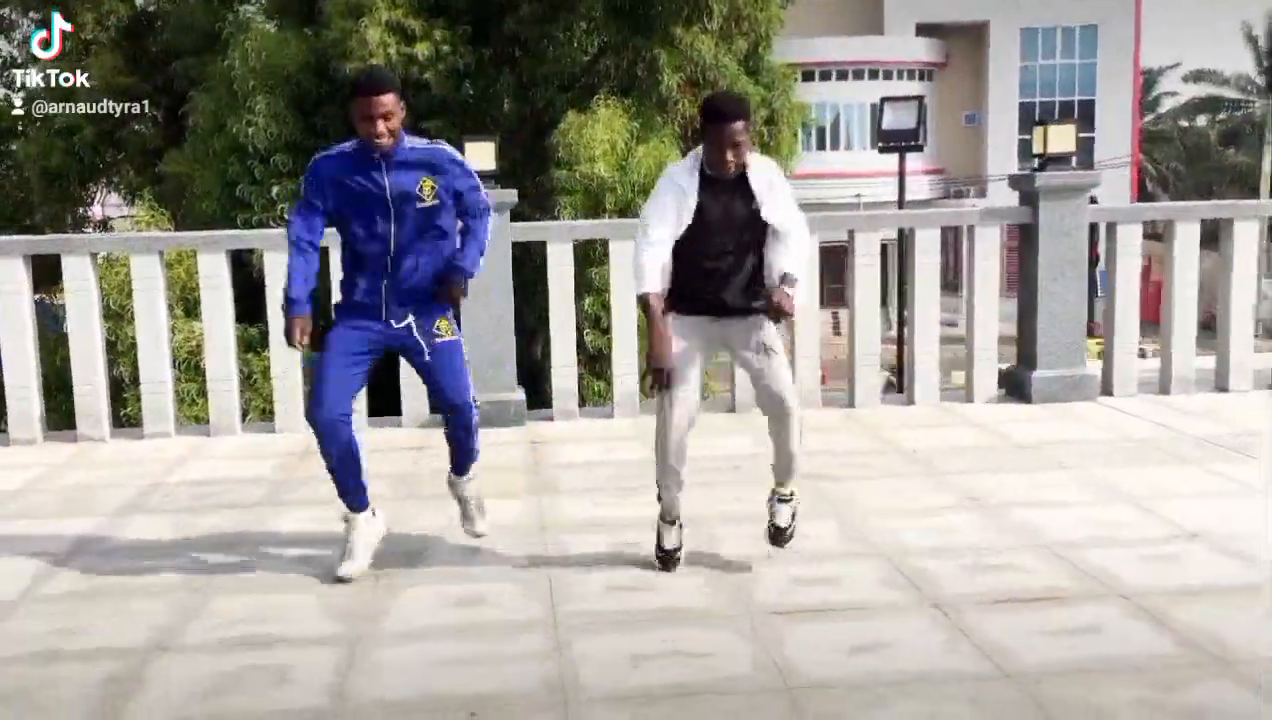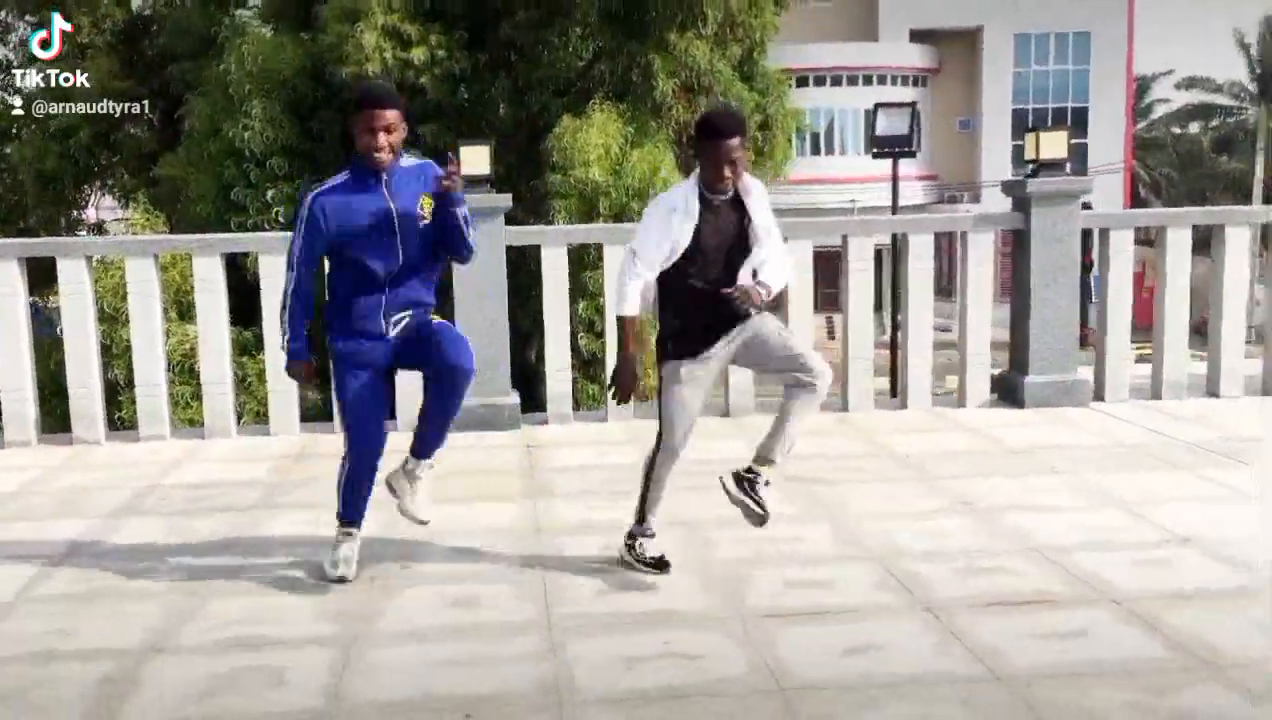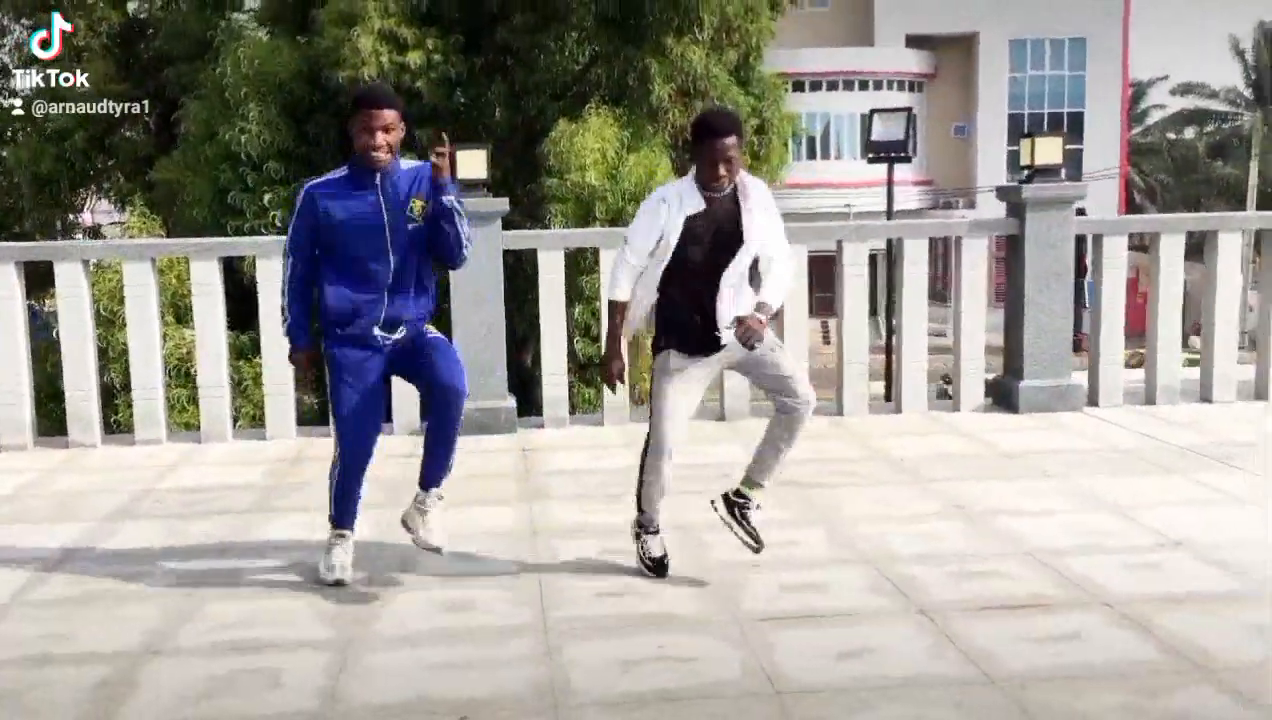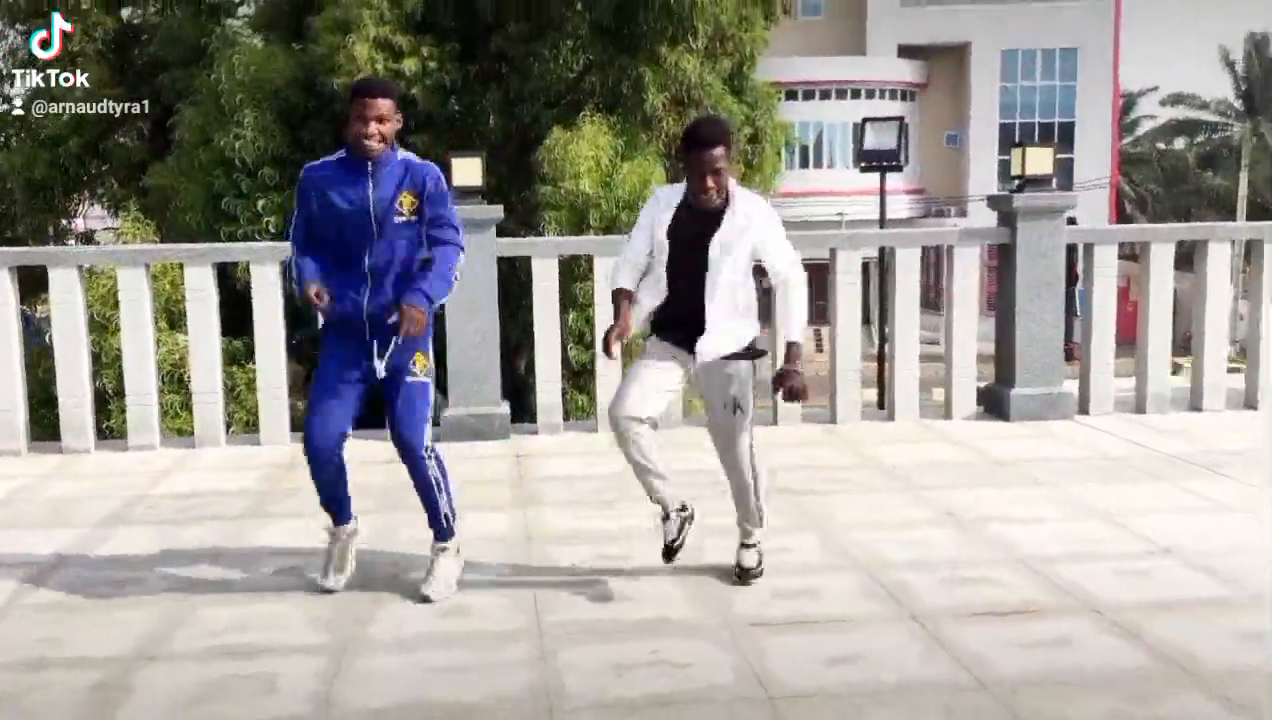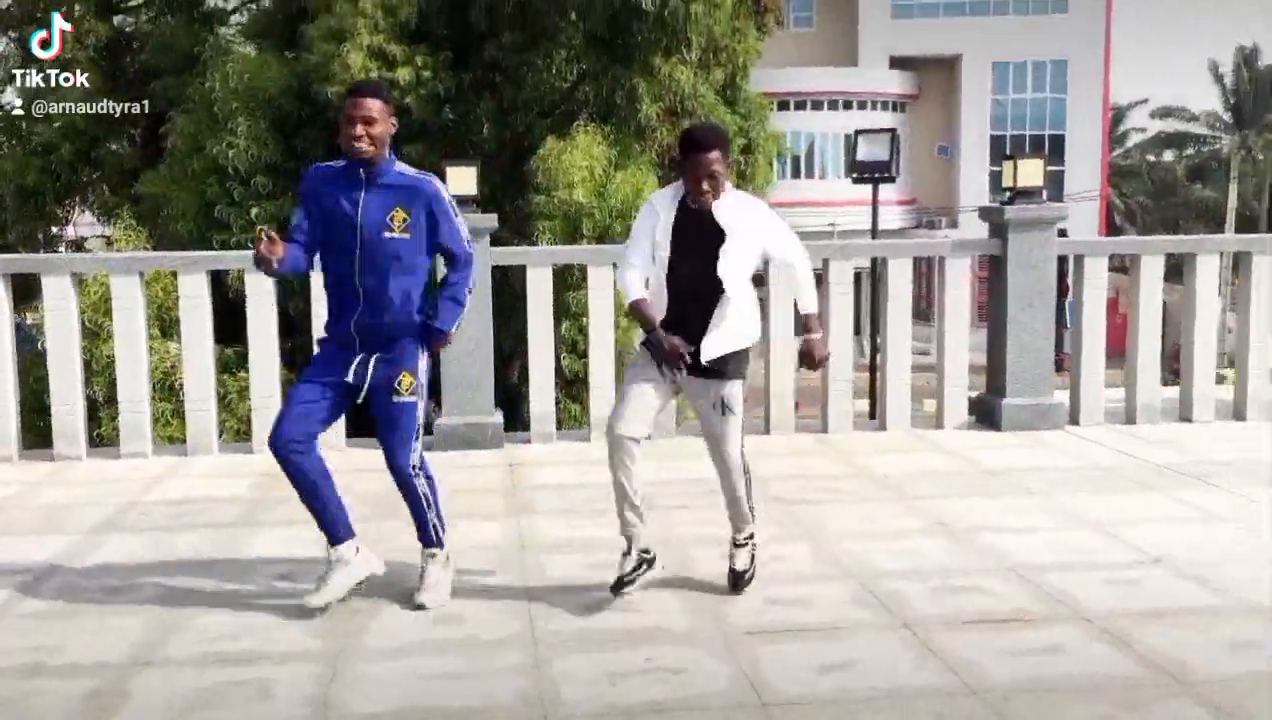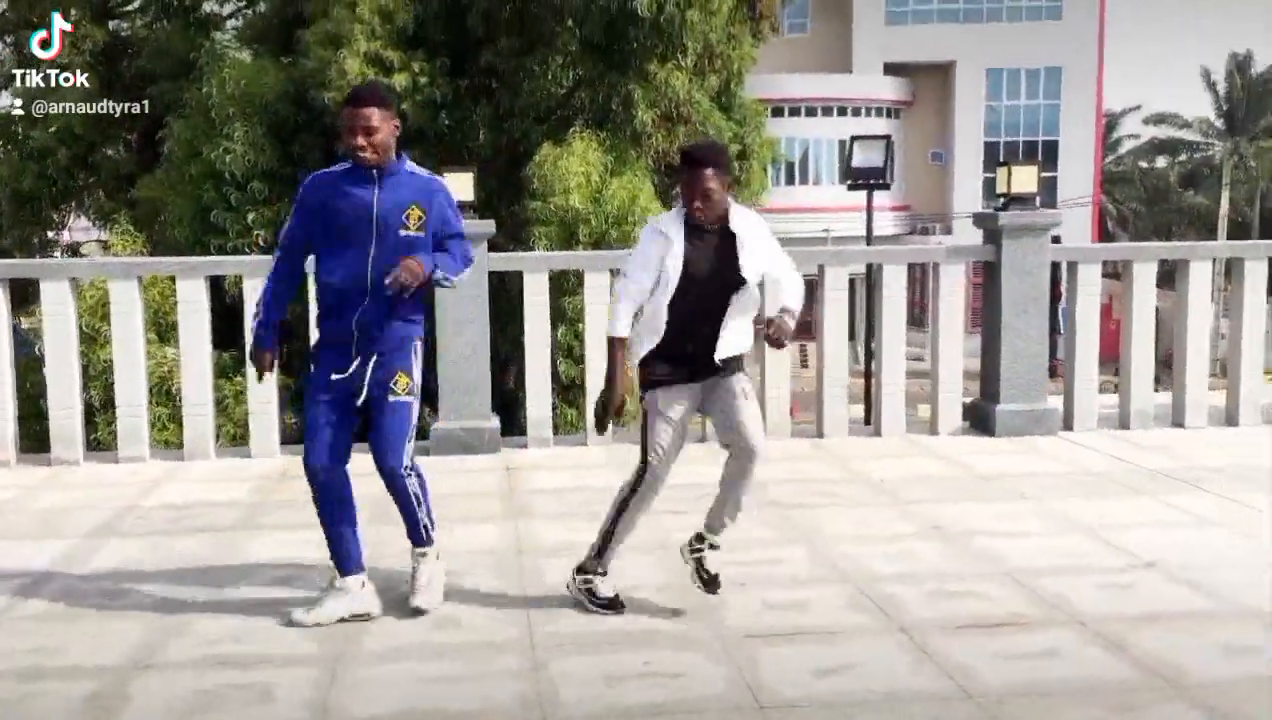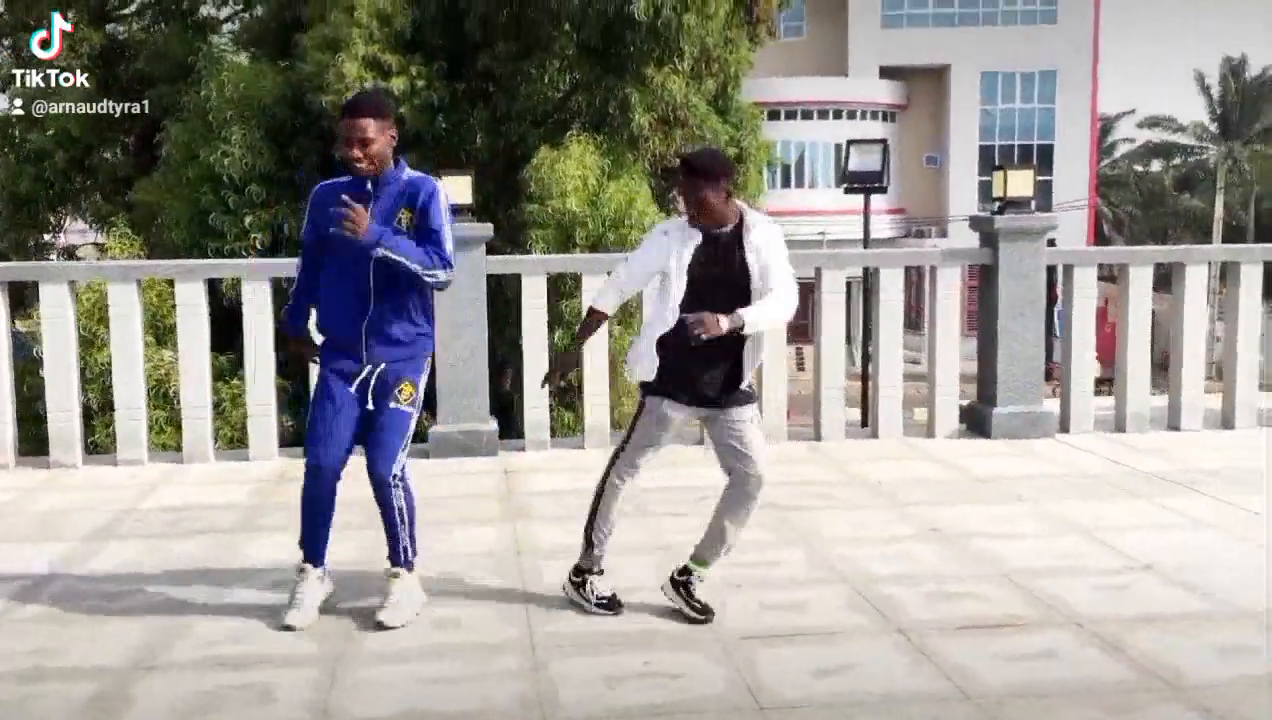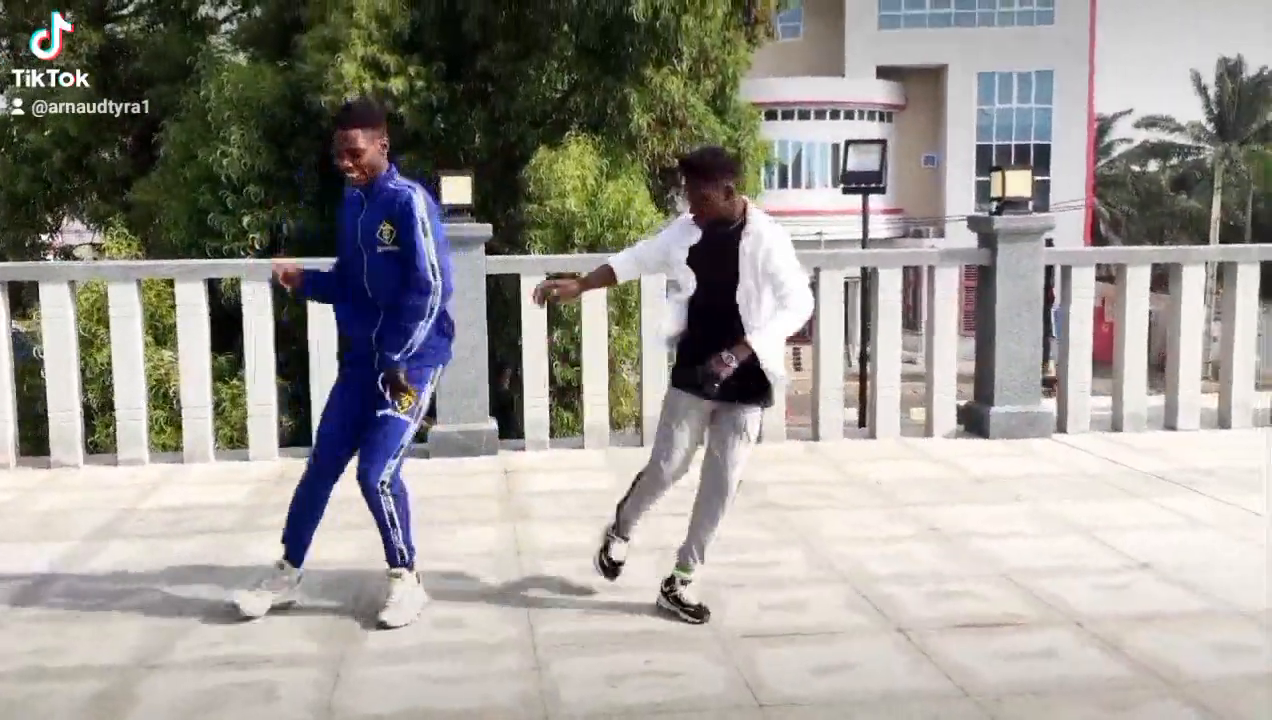
dt=0.1s
person 1, frame 1
left shoulder: (439, 158)
right shoulder: (328, 169)
left elbow: (478, 211)
right elbow: (303, 238)
left wrist: (463, 269)
right wrist: (297, 306)
left hip: (425, 305)
right hip: (360, 315)
left knee: (458, 403)
right knee: (327, 415)
left ankle: (462, 480)
right ankle: (362, 519)
person 1, frame 2
left shoulder: (427, 177)
right shoulder: (325, 201)
left elbow: (462, 253)
right elbow: (301, 272)
left wrist: (454, 203)
right wrist: (297, 350)
left hip: (415, 320)
right hip: (355, 336)
left knee: (457, 360)
right knee: (365, 445)
left ankle: (415, 467)
right ankle: (348, 534)
person 1, frame 3
left shoulder: (425, 179)
right shoulder: (320, 194)
left elbow: (455, 253)
right elbow: (297, 263)
left wrist: (443, 191)
right wrist: (299, 337)
left hip: (411, 326)
right hip: (349, 338)
left knee: (450, 388)
right knee: (353, 445)
left ankle: (427, 500)
right ankle: (341, 534)
person 1, frame 4
left shoulder: (423, 175)
right shoulder: (317, 179)
left elbow: (449, 247)
right elbow: (304, 248)
left wrist: (423, 300)
right wrist: (307, 280)
left hip: (404, 332)
right hip: (344, 337)
left knee: (414, 443)
right knee: (320, 439)
left ankle: (446, 549)
right ankle: (342, 528)
person 1, frame 5
left shoulder: (423, 190)
right shoulder: (319, 181)
left elbow: (460, 257)
right elbow: (302, 253)
left wrist: (444, 321)
right wrist: (276, 257)
left hip: (401, 348)
right hip: (340, 346)
left knee: (402, 459)
right knee: (288, 440)
left ankle: (436, 557)
right ankle: (348, 553)
person 1, frame 6
left shoulder: (429, 189)
right shoulder: (320, 188)
left elbow: (460, 251)
right elbow: (290, 258)
left wrist: (429, 266)
right wrist: (265, 332)
left hip: (394, 347)
right hip: (334, 349)
left knee: (393, 460)
right knee: (321, 465)
left ankle: (426, 556)
right ankle: (352, 585)
person 1, frame 7
left shoulder: (424, 192)
right shoulder: (325, 196)
left elbow: (441, 270)
right elbow: (309, 266)
left wrist: (375, 238)
right wrist: (294, 327)
left hip: (400, 352)
right hip: (341, 356)
left knee: (385, 468)
right knee: (321, 464)
left ankle: (402, 577)
person 1, frame 8
left shoulder: (409, 202)
right shoulder: (350, 204)
left elbow: (433, 288)
left wrist: (400, 360)
right wrist: (306, 281)
left hip: (412, 360)
right hip: (361, 361)
left knee: (376, 472)
right knee: (322, 468)
left ankle: (404, 580)
person 2, frame 1
left shoulder: (766, 175)
right shoulder: (676, 181)
left elbow: (795, 233)
right elbow: (649, 256)
left wrist: (787, 284)
right wrist: (658, 335)
left hip: (749, 308)
right hip: (688, 315)
left knee: (782, 403)
right knee: (674, 422)
left ankle: (783, 492)
right ankle: (670, 519)
person 2, frame 2
left shoulder: (754, 196)
right shoulder: (670, 208)
left elbow: (775, 257)
right elbow: (633, 278)
left wrist: (760, 291)
right wrist: (627, 359)
left hip: (743, 324)
right hip: (687, 340)
left knee: (815, 373)
right knee: (671, 442)
left ankle: (756, 474)
right ankle: (639, 536)
person 2, frame 3
left shoulder: (758, 198)
right shoulder: (665, 202)
left elbow: (778, 268)
right elbow: (628, 266)
left wrist: (761, 314)
right wrist: (613, 343)
left hip: (737, 331)
right hip: (682, 339)
left knee: (799, 403)
right knee: (662, 442)
left ankle: (745, 495)
right ankle: (648, 526)
person 2, frame 4
left shoulder: (754, 213)
right shoulder: (662, 204)
left elbow: (792, 281)
right elbow: (631, 265)
left wrist: (793, 359)
right wrist: (623, 317)
left hip: (728, 347)
right hip: (670, 340)
left knee: (737, 454)
right knee: (624, 413)
left ankle: (749, 540)
right ankle: (672, 508)
person 2, frame 5
left shoulder: (749, 212)
right shoulder: (659, 207)
left elbow: (797, 261)
right elbow: (630, 274)
left wrist: (811, 330)
right wrist: (655, 329)
left hip: (721, 352)
right hip: (665, 344)
left knee: (726, 455)
right knee: (622, 435)
left ankle: (743, 540)
right ankle: (636, 547)
person 2, frame 6
left shoulder: (751, 229)
right shoulder: (662, 233)
left elbow: (787, 280)
right elbow: (624, 304)
left wrist: (785, 317)
right wrist: (614, 381)
left hip: (723, 367)
right hip: (666, 368)
left knee: (749, 446)
right knee: (651, 473)
left ankle: (705, 540)
right ankle: (591, 573)
person 2, frame 7
left shoulder: (763, 237)
right shoulder: (672, 236)
left elbow: (781, 303)
right elbow: (618, 285)
left wrist: (728, 321)
right wrist: (576, 346)
left hip: (730, 389)
right hip: (672, 382)
left knee: (751, 477)
right knee: (622, 473)
left ankle: (689, 576)
right ankle: (585, 572)
person 2, frame 8
left shoulder: (767, 237)
right shoulder: (684, 231)
left elbow: (798, 303)
right elbow: (634, 260)
left wrist: (740, 351)
left hip: (747, 381)
right hip: (692, 372)
left knee: (721, 480)
right knee: (665, 470)
right ankle: (620, 532)
